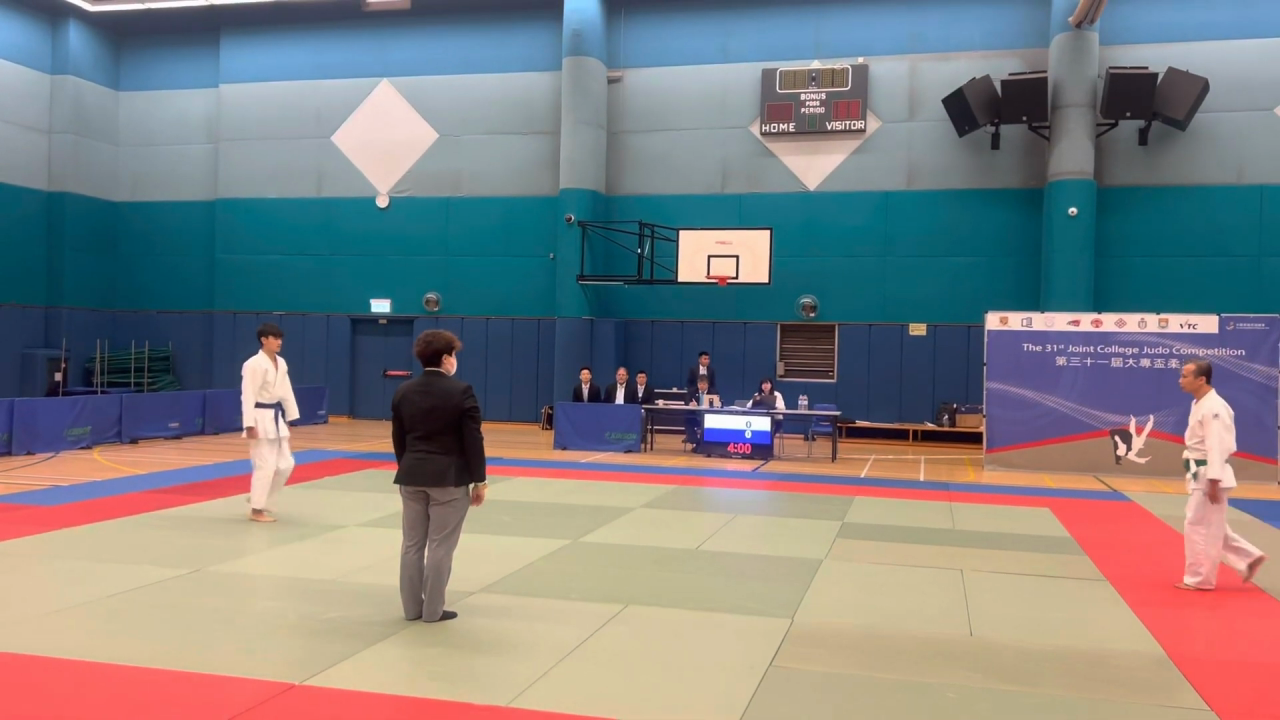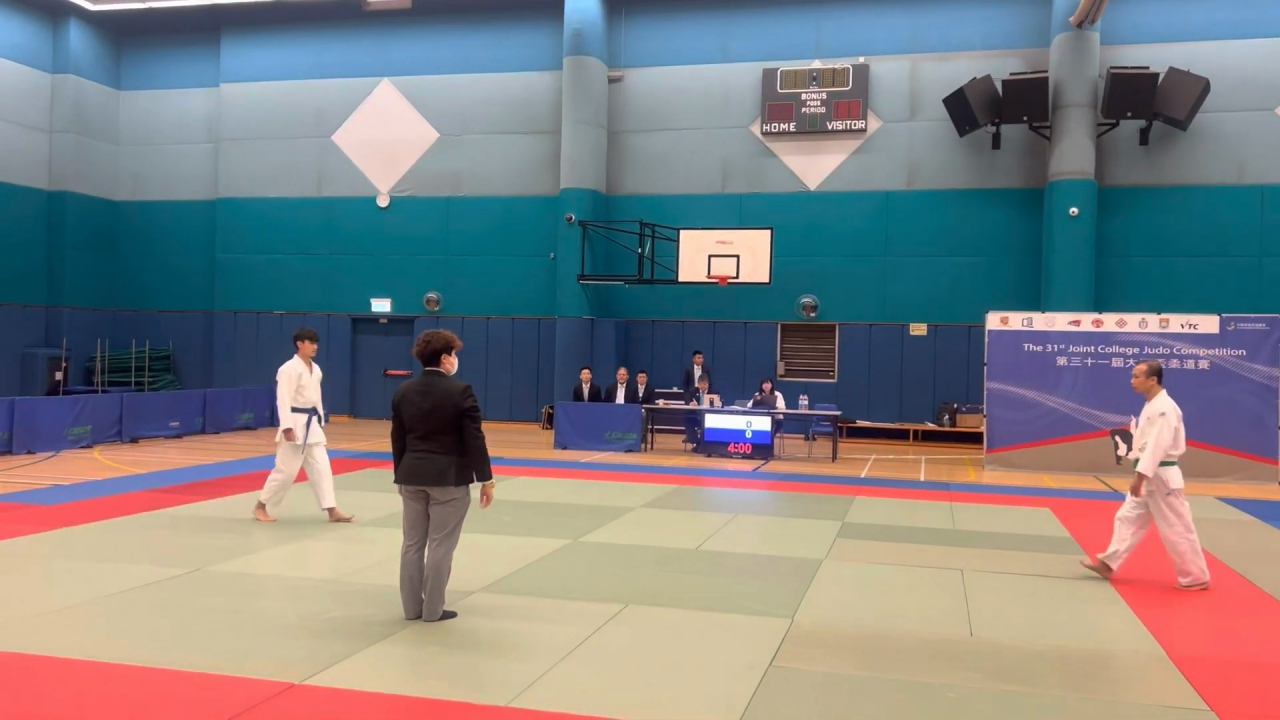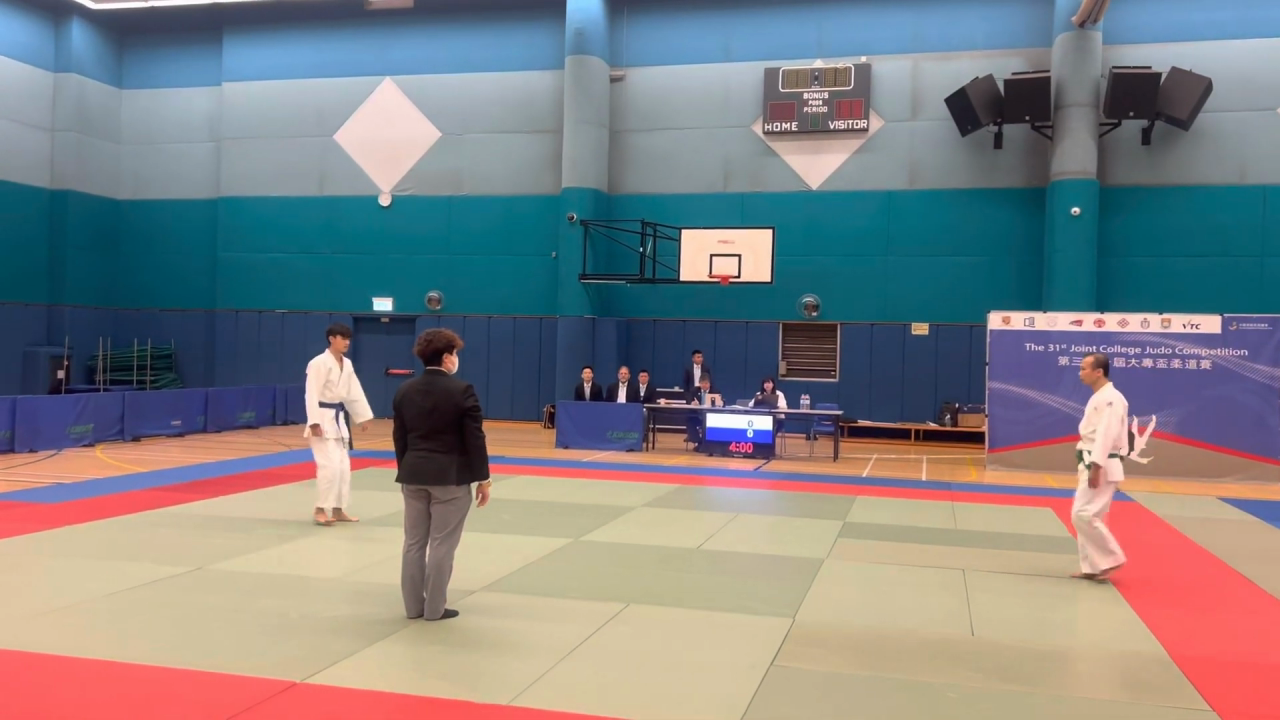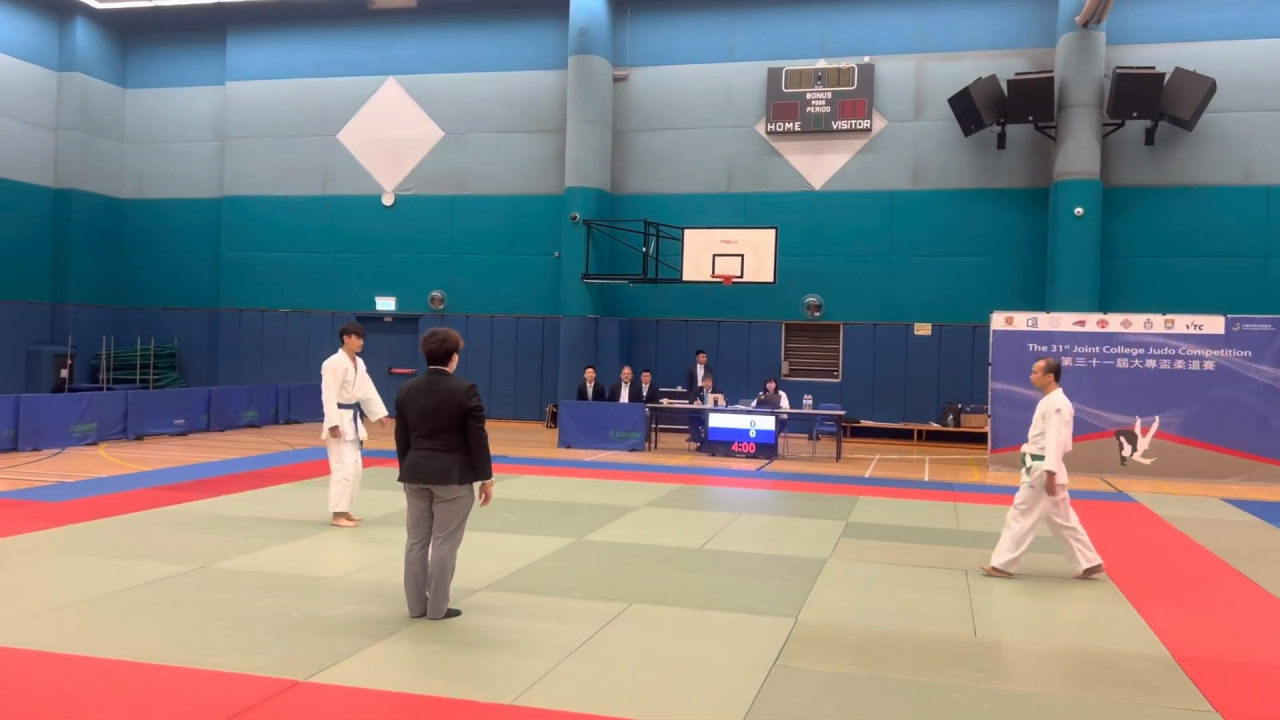
dt=0.3s
person 1, frame 1
left shoulder: (403, 391)
right shoulder: (461, 391)
left elbow: (399, 439)
right elbow: (473, 440)
right wrist: (479, 480)
left hip: (412, 477)
right hip: (449, 479)
left knee: (412, 543)
right knee: (440, 545)
left ankle: (412, 607)
right ankle: (433, 610)
person 1, frame 2
left shoulder: (403, 391)
right shoulder: (460, 391)
left elbow: (397, 439)
right elbow: (474, 440)
left wrist: (401, 474)
right wrist: (486, 480)
left hip: (412, 476)
right hip: (449, 479)
left knee: (412, 543)
right knee: (440, 545)
left ankle: (412, 607)
right ankle: (433, 609)
person 1, frame 3
left shoulder: (404, 391)
right shoulder: (462, 390)
left elbow: (399, 438)
right elbow: (474, 439)
right wrist: (483, 479)
left hip: (414, 475)
right hip: (450, 477)
left knee: (414, 542)
right knee: (442, 544)
left ankle: (413, 606)
right ankle: (435, 608)
person 1, frame 4
left shoulder: (407, 390)
right shoulder: (465, 390)
left elbow: (401, 437)
right elbow: (477, 438)
right wrist: (485, 478)
left hip: (416, 474)
right hip: (453, 476)
left knee: (416, 541)
right knee: (444, 543)
left ankle: (416, 605)
right ankle: (437, 607)
person 2, frame 1
left shoulder: (1213, 408)
right shoulder: (1199, 404)
left elbow: (1218, 447)
left wrist: (1213, 482)
left hip: (1211, 476)
right hip: (1203, 474)
left knee: (1199, 527)
right knee: (1212, 527)
left ankle: (1199, 578)
right ankle: (1248, 557)
person 2, frame 2
left shoulder: (1164, 408)
right shoulder: (1153, 405)
left elbow: (1157, 446)
left wrist: (1140, 477)
left hip: (1161, 477)
right hip: (1149, 474)
left knee: (1176, 529)
right knee: (1128, 519)
left ankle: (1197, 577)
right ankle: (1108, 563)
person 2, frame 3
left shoulder: (1110, 398)
right shoulder: (1099, 398)
left elbow: (1106, 435)
left wrist: (1097, 468)
left hip: (1099, 467)
right hip: (1091, 465)
left knee: (1084, 515)
right knee: (1083, 515)
left ankle: (1111, 559)
right ankle: (1094, 567)
person 2, frame 4
left shoulder: (1055, 403)
right shoulder: (1049, 401)
left elbow: (1055, 441)
left wrist: (1049, 473)
left hip: (1043, 470)
right hip: (1043, 468)
left knee: (1021, 516)
right knee: (1063, 520)
left ankle: (1002, 564)
right ankle: (1090, 562)
person 3, frame 1
left shoulder: (281, 363)
right shoulder: (253, 364)
left elbow: (286, 392)
right elbow: (248, 396)
left wrist: (289, 417)
right wrist: (249, 425)
left hip: (277, 418)
right hip: (261, 419)
left knee: (285, 463)
right knee: (265, 466)
left ankle: (258, 497)
right ankle: (257, 510)
person 3, frame 2
left shoulder: (315, 369)
right shoulder: (289, 369)
right elbow: (283, 400)
left wrist: (318, 422)
right wrist: (287, 427)
left hip: (311, 424)
right hip: (294, 423)
left knee: (322, 468)
right knee: (285, 470)
left ankle: (332, 511)
right ankle: (261, 506)
person 3, frame 3
left shoulder: (347, 364)
right shoulder: (319, 363)
left elbow: (354, 393)
right elbow: (311, 394)
left wrist: (363, 416)
right wrist: (314, 422)
left hip: (338, 419)
right hip: (322, 418)
left knee: (342, 466)
right knee: (330, 465)
left ankle: (338, 510)
right ankle: (320, 510)
person 3, frame 4
left shoulder: (359, 363)
right shoulder: (334, 363)
left elbow: (367, 391)
right elbow: (328, 395)
left wrist: (379, 414)
right wrist: (333, 424)
left hip: (353, 419)
right hip: (339, 420)
left knee: (355, 468)
right knee: (343, 468)
left ankle: (344, 510)
right ankle: (337, 514)
